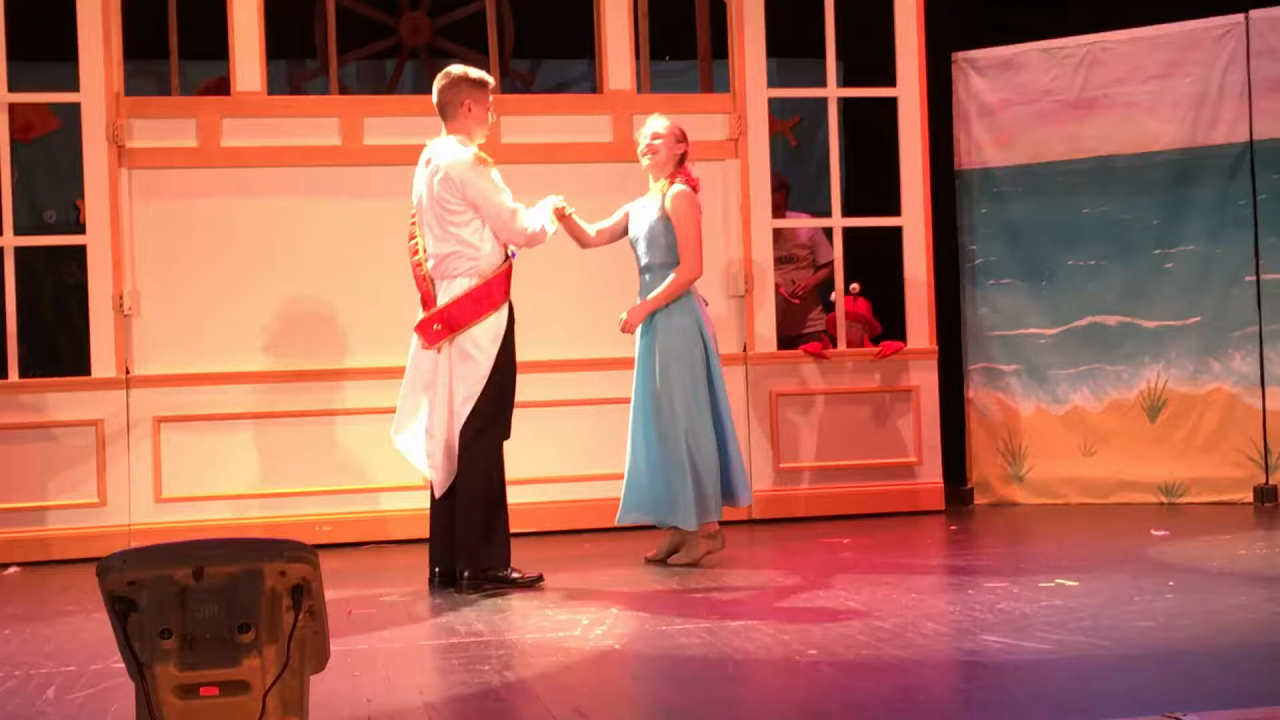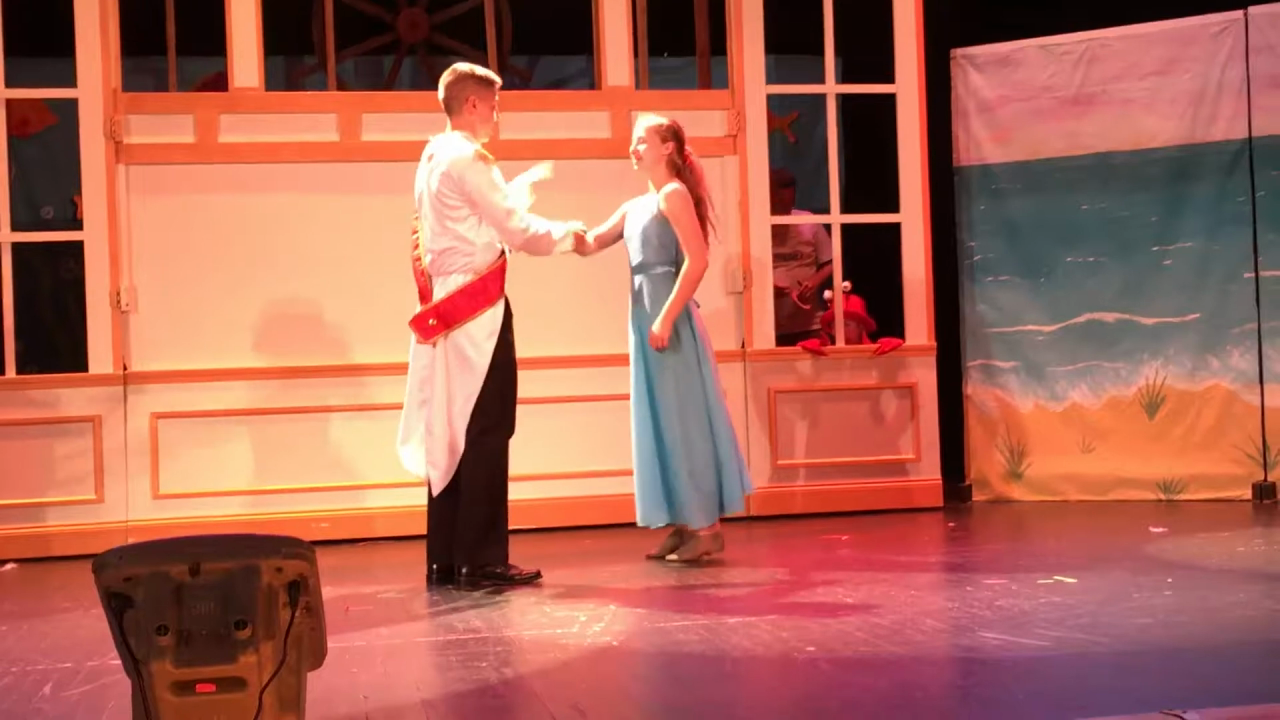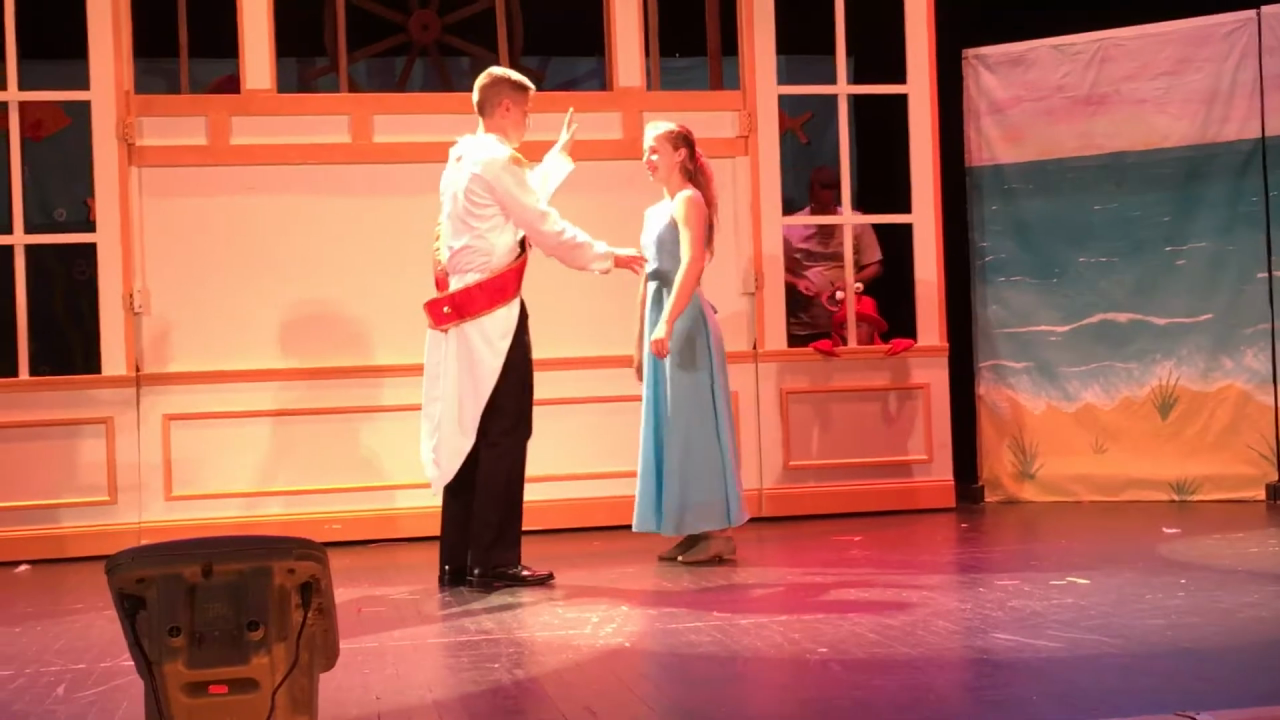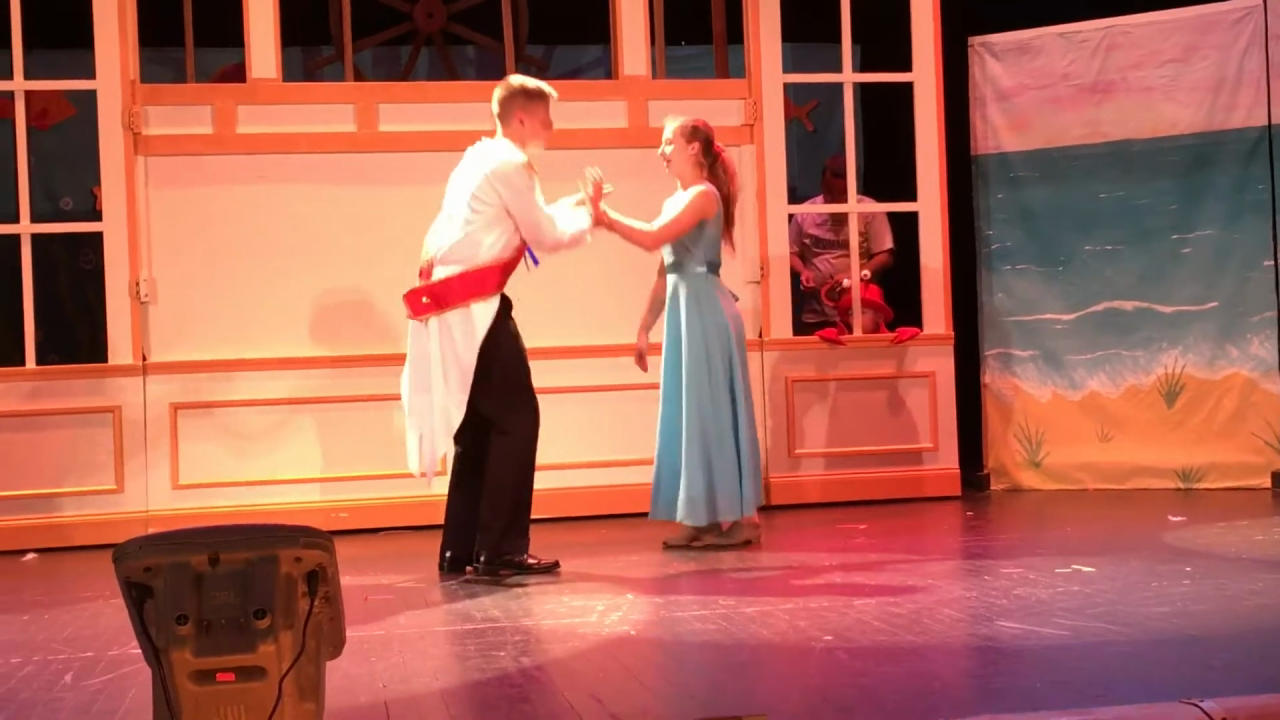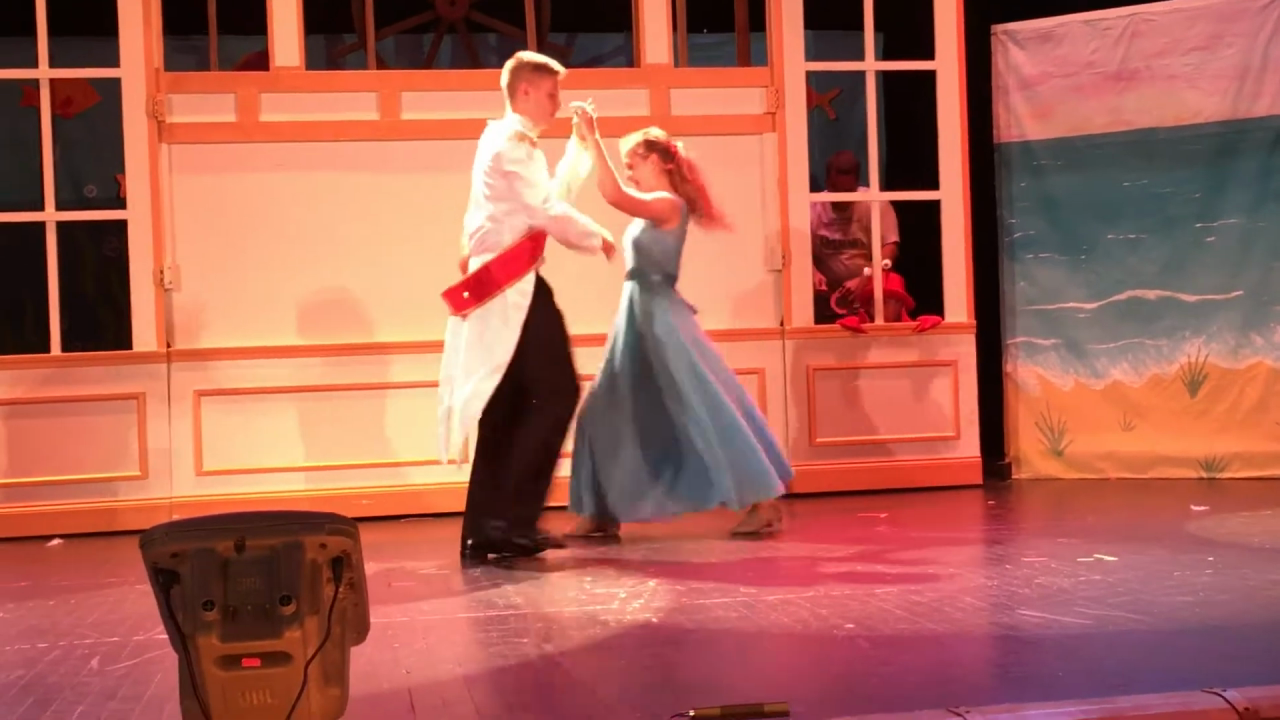
dt=0.5s
person 1, frame 1
left shoulder: (430, 162)
right shoulder: (468, 162)
right elbow: (519, 230)
left wrist: (524, 219)
right wrist: (548, 211)
left hip: (450, 308)
right hip: (478, 311)
left knee: (452, 436)
right knee: (482, 436)
left ankle: (449, 564)
right ankle: (482, 564)
person 1, frame 2
left shoulder: (435, 157)
right shoulder: (468, 158)
right elbow: (518, 230)
left wrist: (524, 188)
right wrist: (566, 230)
left hip: (449, 306)
right hip: (476, 308)
left knee: (451, 432)
right knee: (486, 431)
left ankle: (447, 559)
right ankle: (481, 561)
person 1, frame 3
left shoulder: (463, 156)
right shoulder: (498, 159)
left elbow: (521, 199)
right elbow: (547, 228)
left wrist: (560, 154)
right wrist: (610, 256)
left hip: (460, 308)
right hip: (491, 311)
left knee: (469, 432)
right knee: (506, 432)
left ankle: (459, 559)
right ankle: (494, 561)
person 1, frame 4
left shoulder: (479, 157)
right shoulder: (513, 165)
right elbow: (547, 237)
left wrist: (574, 204)
right wrist: (588, 213)
left hip: (446, 304)
right hip: (472, 305)
left knee: (476, 425)
right knee: (515, 419)
left ankle: (461, 547)
right ankle: (500, 549)
person 1, frame 5
left shoulder: (508, 141)
right shoulder: (512, 140)
left elbow: (542, 197)
right elbow: (546, 209)
left wrist: (581, 143)
right wrist: (596, 237)
left hip: (499, 288)
right hip: (512, 286)
left knee: (507, 409)
right knee: (557, 395)
left ankle: (486, 532)
right ankle: (514, 519)
person 2, frame 1
left shoulder: (679, 195)
right shoulder: (638, 207)
left elbow: (691, 268)
right elbow: (593, 237)
left wrist: (642, 308)
right wrist: (566, 218)
left hip: (678, 318)
right hip: (655, 321)
left knee: (684, 419)
right knee: (660, 422)
left ankle: (705, 525)
right ankle: (683, 526)
person 2, frame 2
left shoulder: (674, 194)
right shoulder: (634, 207)
left elbow: (697, 261)
right elbow: (592, 243)
left wrist: (667, 317)
right wrist: (569, 237)
left hip: (671, 318)
right hip: (644, 316)
left knee: (683, 417)
right knee: (659, 421)
left ankle: (706, 526)
right ankle: (683, 524)
person 2, frame 3
left shoulder: (689, 201)
right shoulder: (653, 212)
left elbow: (692, 266)
left wrist: (666, 325)
right wrist: (641, 341)
left hip: (686, 322)
right hip: (662, 321)
left knee: (693, 423)
right knee: (669, 426)
left ankle: (718, 531)
right ankle: (696, 530)
person 2, frame 4
left shoulder: (703, 194)
right shoulder: (675, 201)
left elbow: (652, 239)
right elbow: (664, 272)
left wrist: (604, 216)
right wrist: (644, 329)
left hip: (705, 309)
right hip: (680, 309)
left knee: (712, 411)
right knee: (684, 415)
left ankle: (741, 517)
right ankle: (702, 516)
person 2, frame 5
left shoulder: (668, 205)
right shoulder: (649, 213)
left elbow: (615, 197)
left wrist: (593, 141)
left hip: (661, 318)
right hip: (638, 319)
left knee: (706, 409)
right knee: (604, 416)
left ankle: (764, 503)
right ankle: (603, 514)
